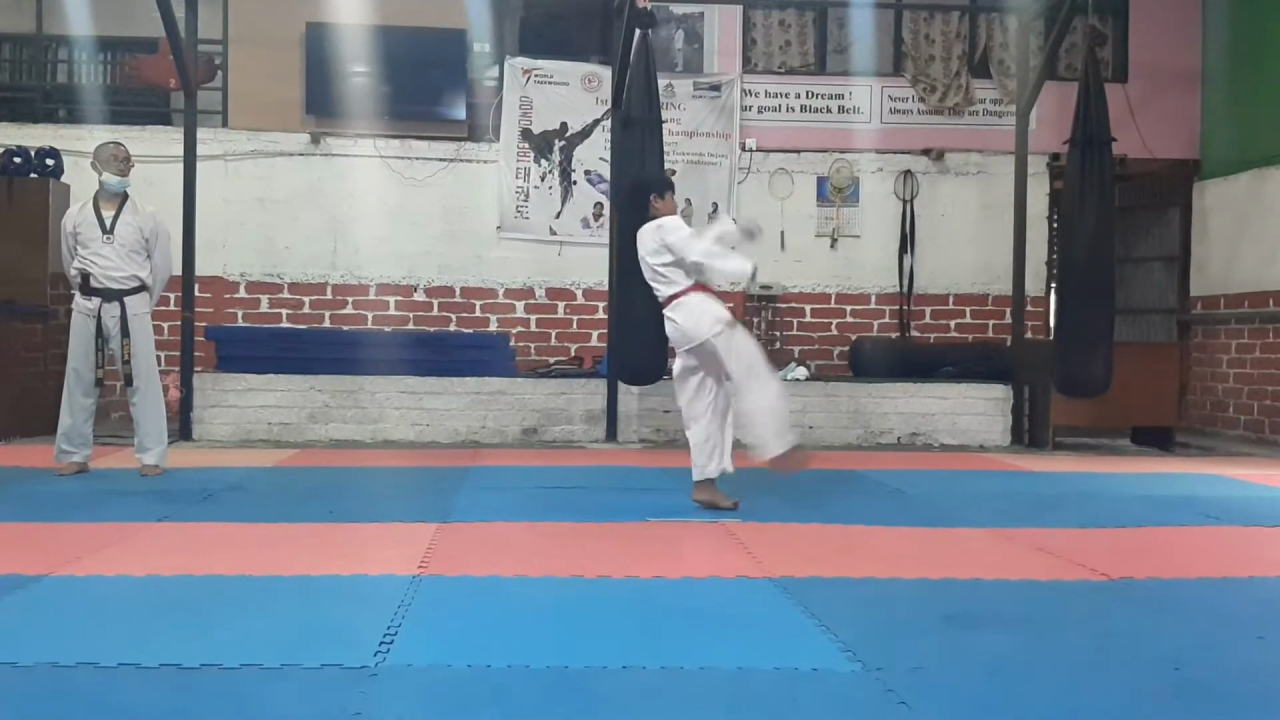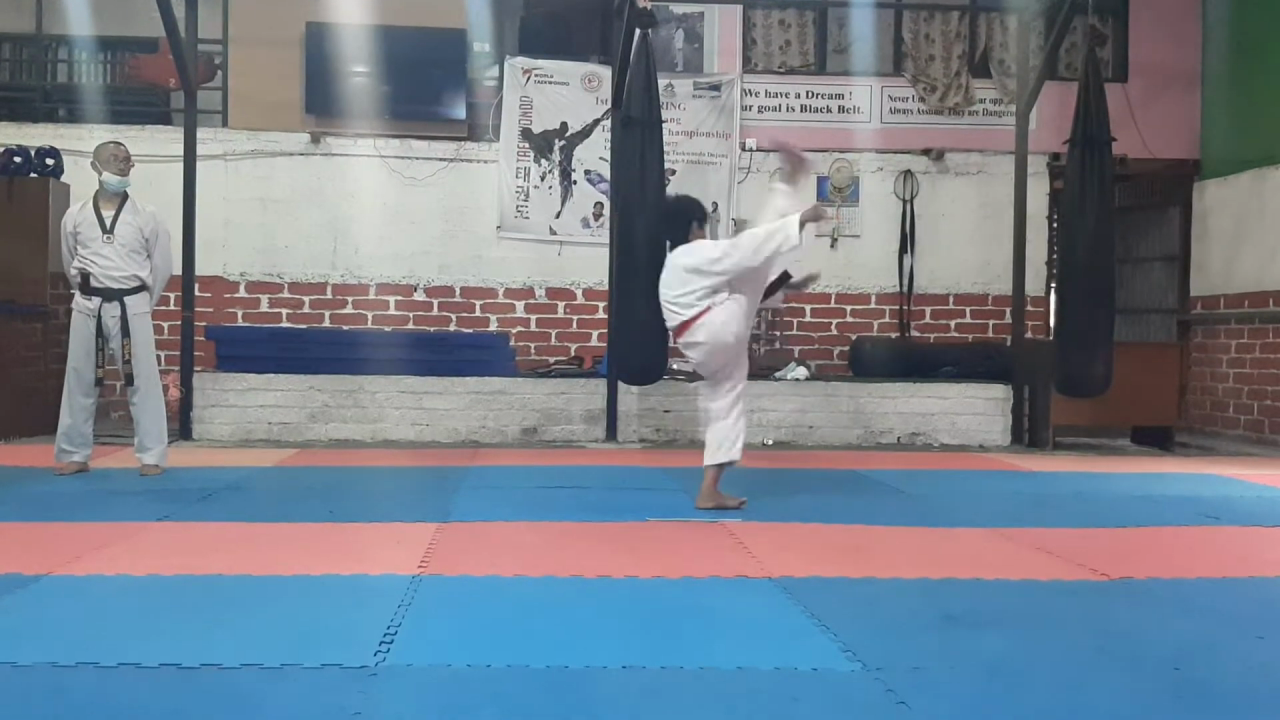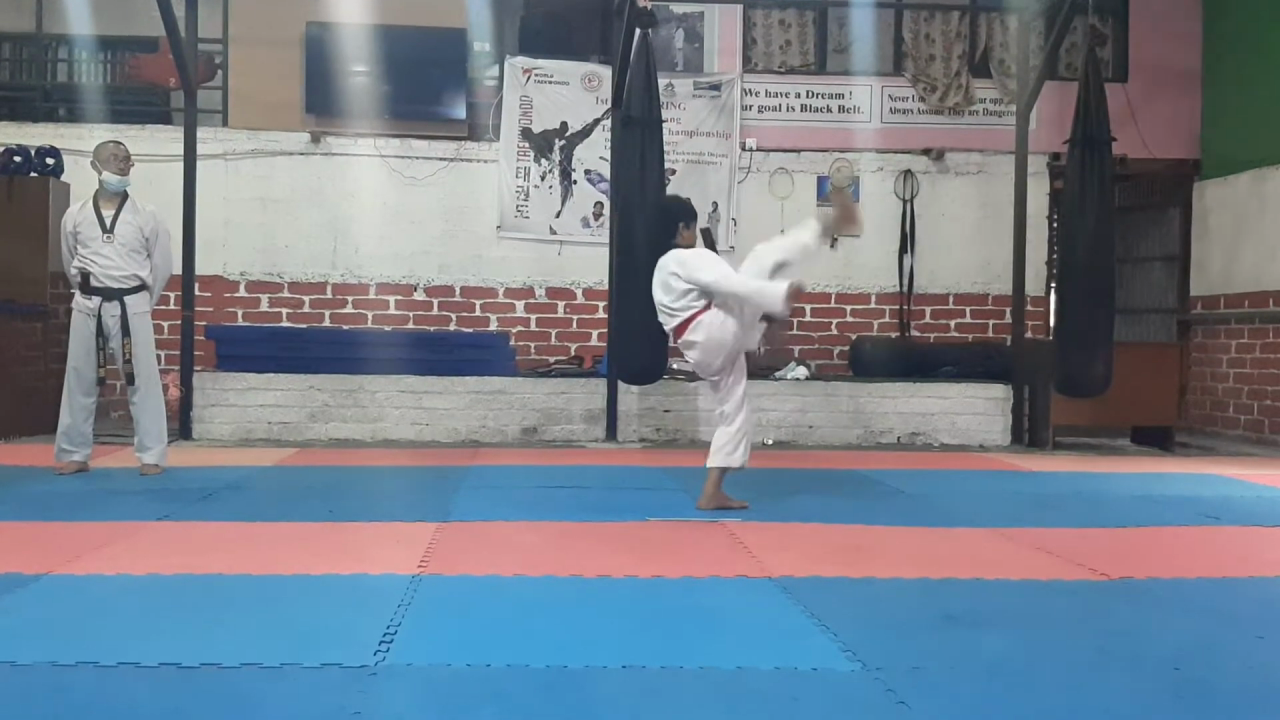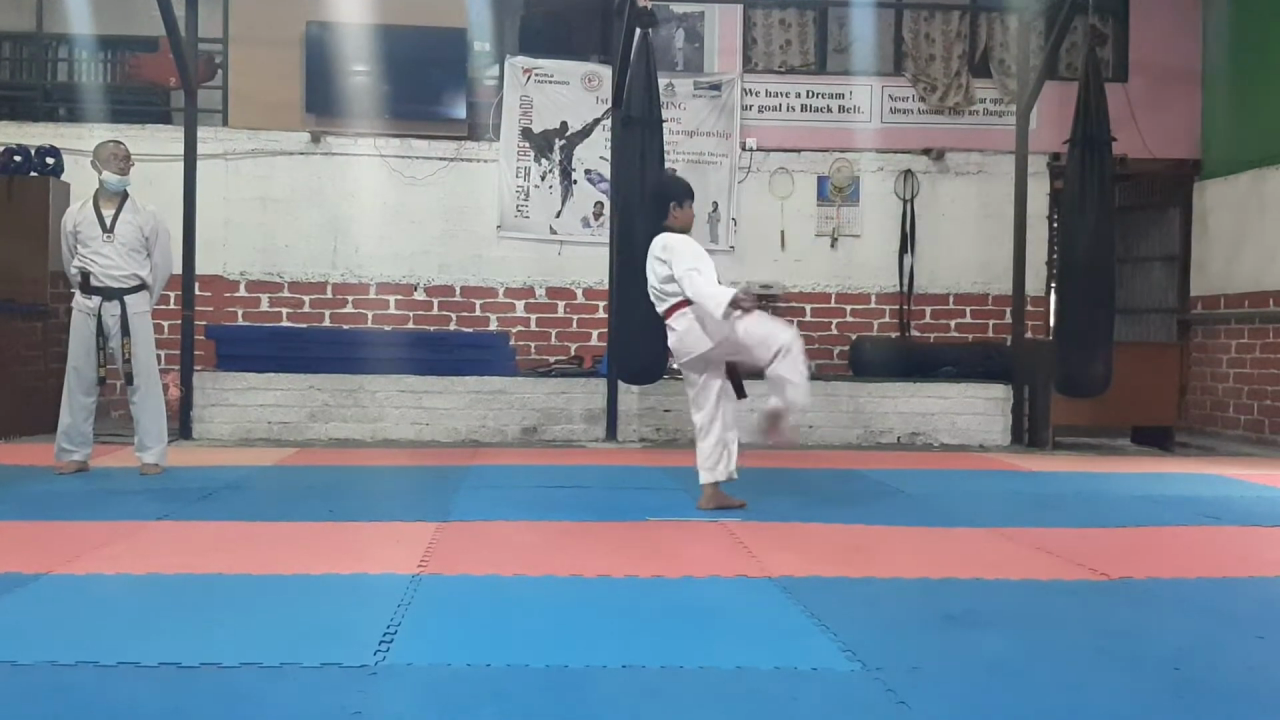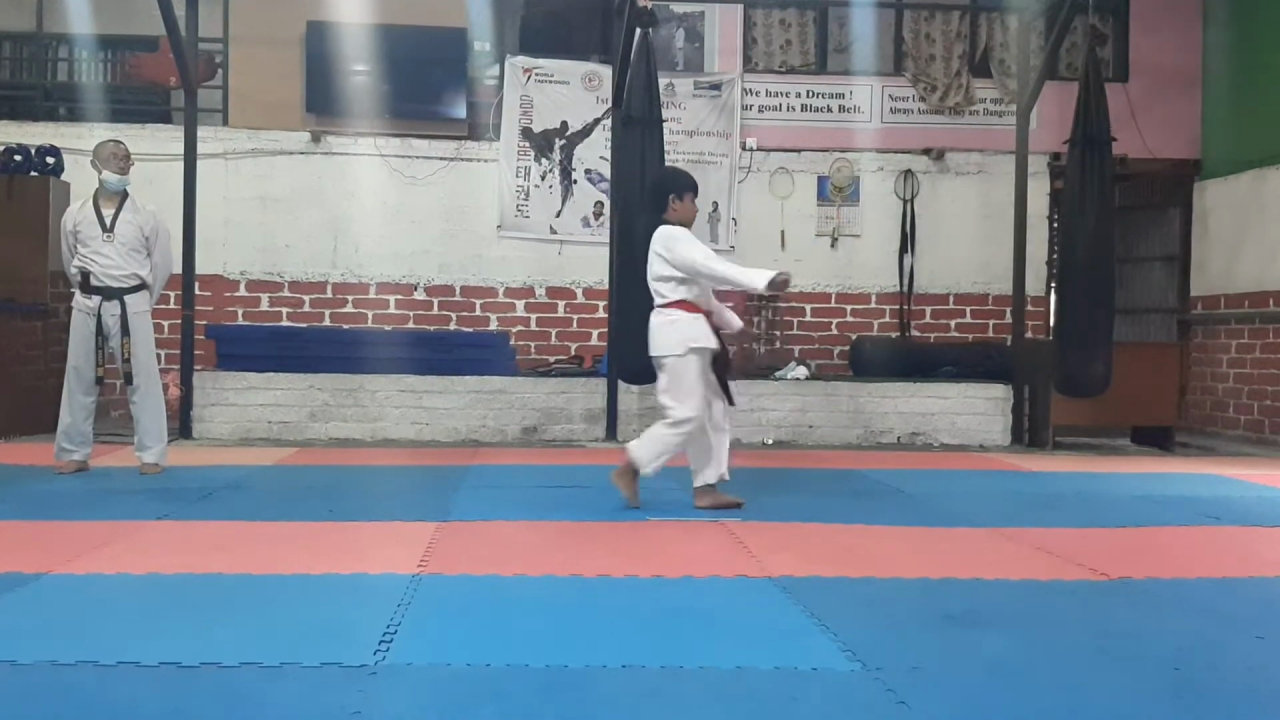
dt=0.2s
person 1, frame 1
left shoulder: (646, 235)
right shoulder: (669, 226)
left elbow: (699, 244)
right elbow: (703, 255)
left wrist: (735, 230)
right wrist: (745, 270)
left hip: (680, 324)
right hip: (701, 313)
left knee: (704, 406)
right knee: (755, 380)
left ankle: (705, 484)
right ankle: (778, 450)
person 1, frame 2
left shoulder: (671, 268)
right shoulder: (699, 253)
right elbow: (750, 250)
right wrist: (797, 222)
left hip: (704, 348)
right hip: (722, 326)
left knee: (724, 410)
right knee: (753, 245)
left ankle: (710, 490)
person 1, frame 3
left shoulder: (663, 269)
right shoulder: (689, 258)
right elbow: (730, 285)
right wrist: (782, 291)
left hip: (705, 351)
right hip: (721, 327)
left knee: (731, 414)
right knee: (764, 257)
left ankle: (712, 492)
right ankle: (828, 226)
person 1, frame 4
left shoulder: (658, 248)
right shoulder: (675, 243)
right elbow: (698, 284)
right wrist: (729, 301)
left hip: (685, 338)
right hip: (706, 324)
left knee: (711, 414)
right knee: (785, 341)
left ankle: (712, 491)
right ankle: (778, 408)
person 1, frame 5
left shoulder: (673, 239)
right shoulder: (673, 238)
left elbow: (699, 290)
right elbow: (714, 269)
left wrist: (731, 322)
right wrist: (766, 279)
left hip: (686, 333)
right hip: (679, 333)
left knee: (710, 412)
right knee: (685, 415)
left ankle: (707, 488)
right ankle: (630, 466)
person 2, frame 1
left shoulder: (146, 217)
right shoulder: (75, 216)
left elbow: (162, 266)
right elbow: (71, 264)
left wrist: (141, 301)
right wrist: (91, 295)
left hip: (131, 308)
right hip: (88, 309)
left knee: (143, 381)
right knee: (80, 382)
left ankle: (152, 456)
right ankle: (74, 454)
person 2, frame 2
left shoulder: (146, 217)
right shoulder: (75, 216)
left elbow: (161, 265)
right elbow: (71, 264)
left wrist: (142, 301)
right wrist: (92, 296)
left hip: (131, 308)
right hip: (88, 308)
left knee: (143, 381)
right knee: (80, 381)
left ankle: (151, 456)
right ankle: (75, 454)
person 2, frame 3
left shoulder: (146, 216)
right shoulder: (75, 215)
left elbow: (162, 265)
right elbow: (71, 263)
left wrist: (142, 301)
right wrist: (91, 295)
left hip: (131, 307)
right hip: (88, 307)
left knee: (143, 380)
right knee: (80, 381)
left ankle: (151, 455)
right ankle: (74, 454)
person 2, frame 4
left shoulder: (146, 216)
right shoulder: (76, 215)
left elbow: (162, 264)
right elbow: (71, 262)
left wrist: (141, 300)
right wrist: (91, 294)
left hip: (131, 307)
right hip: (88, 306)
left knee: (143, 380)
right knee: (80, 380)
left ankle: (152, 455)
right ankle: (75, 453)
person 2, frame 5
left shoulder: (146, 215)
right shoulder: (76, 215)
left elbow: (162, 264)
right elbow: (71, 262)
left wrist: (142, 299)
right wrist: (91, 294)
left hip: (131, 306)
right hip: (88, 306)
left knee: (143, 380)
right knee: (80, 380)
left ankle: (151, 454)
right ankle: (75, 452)
